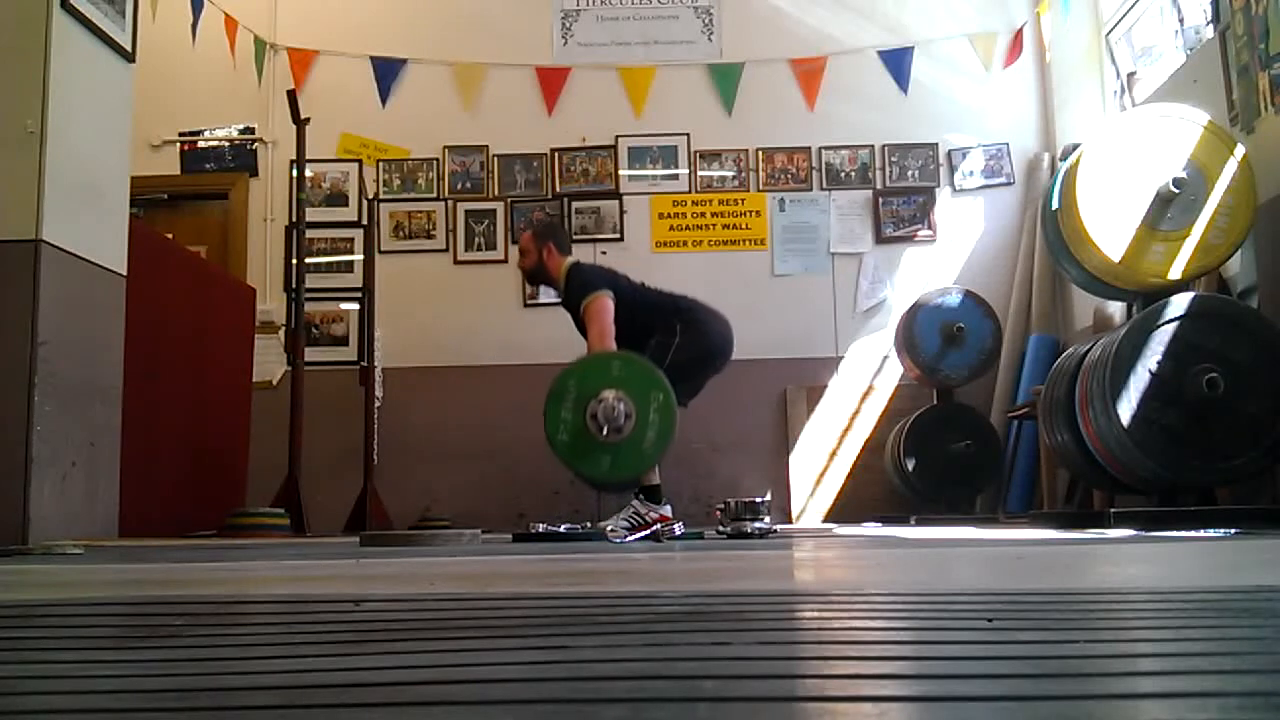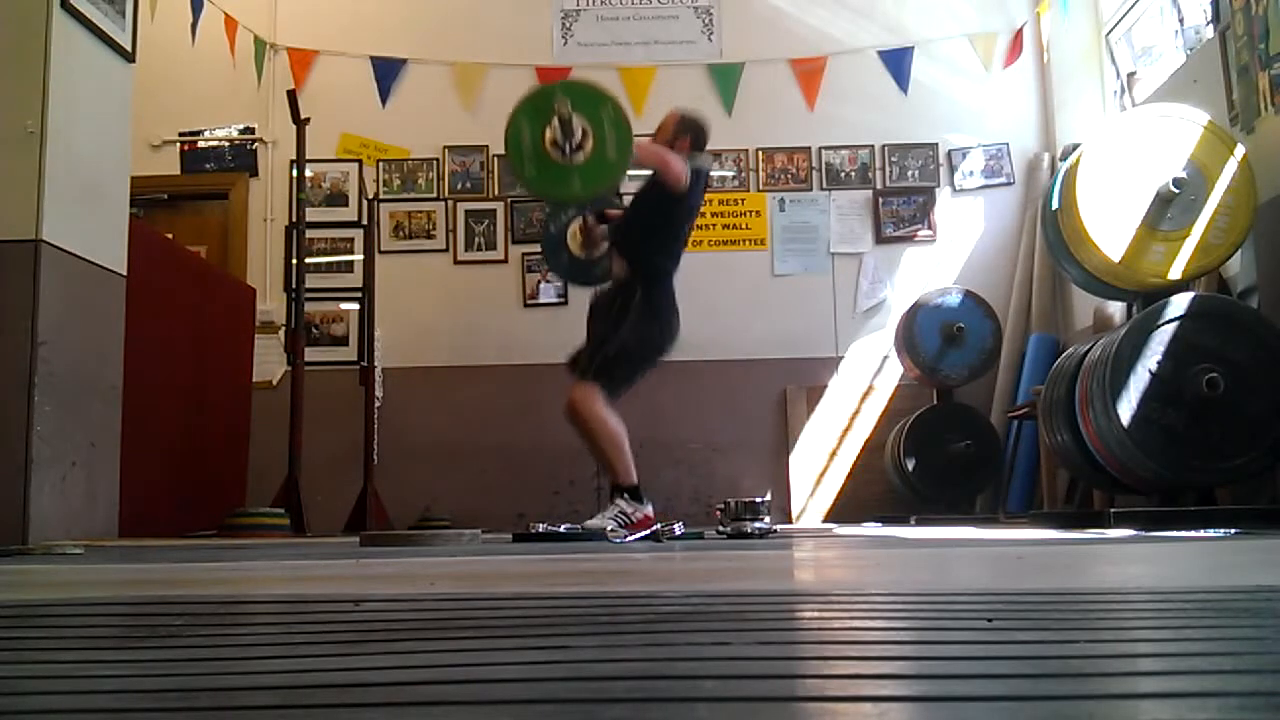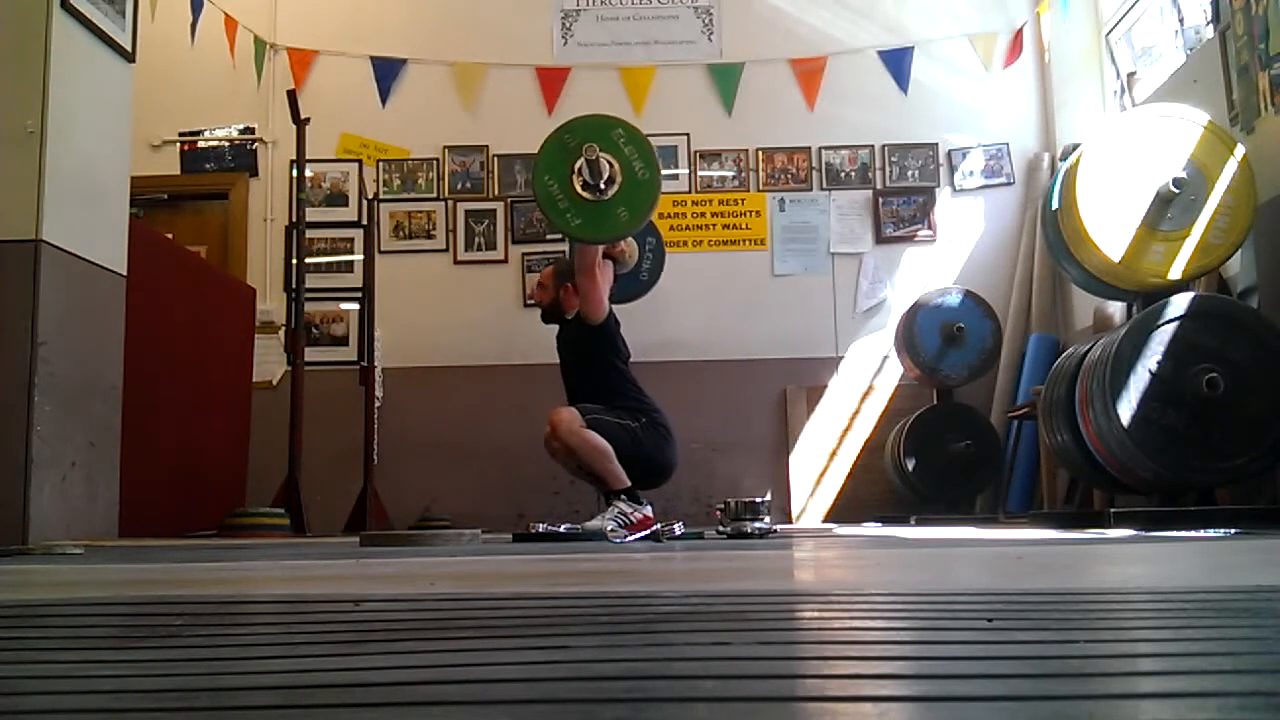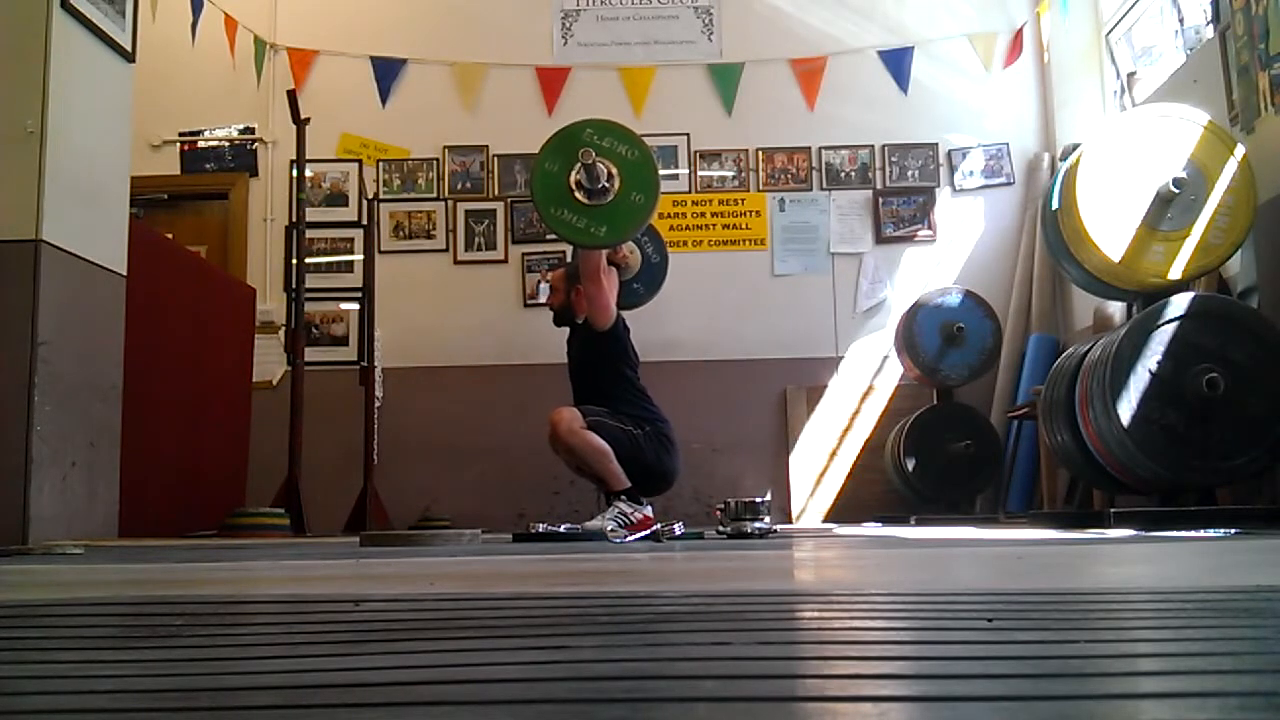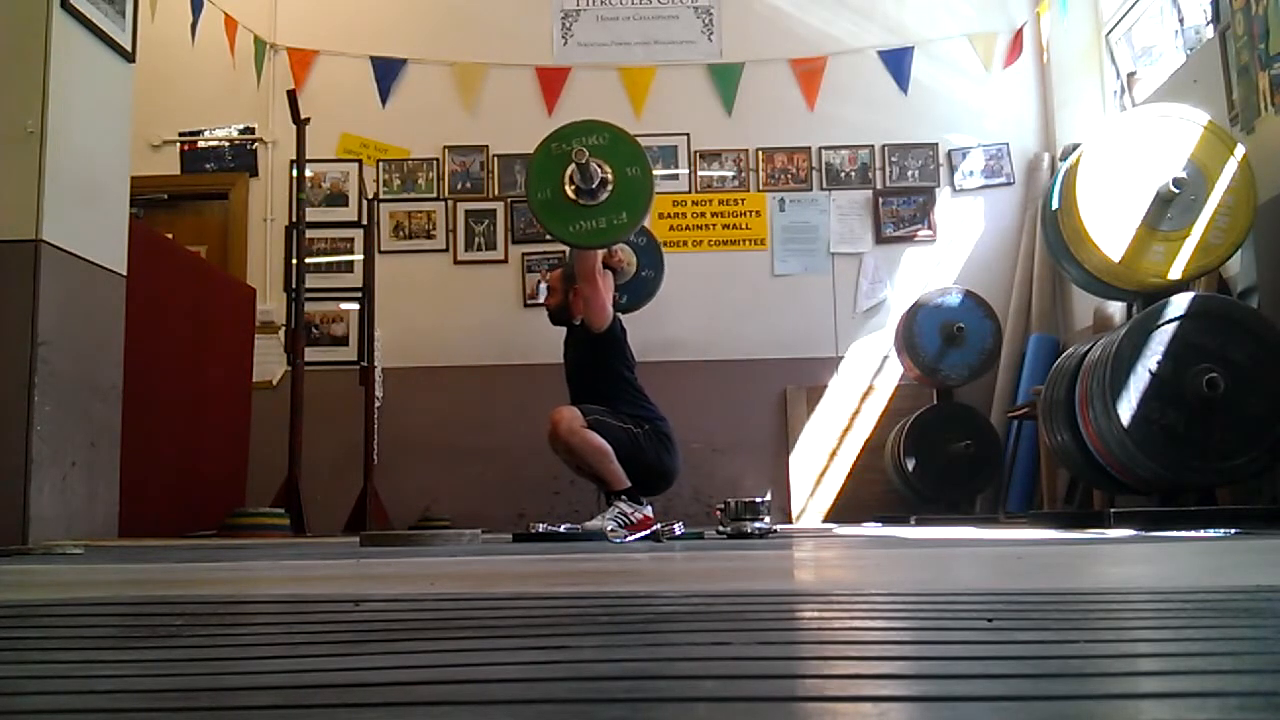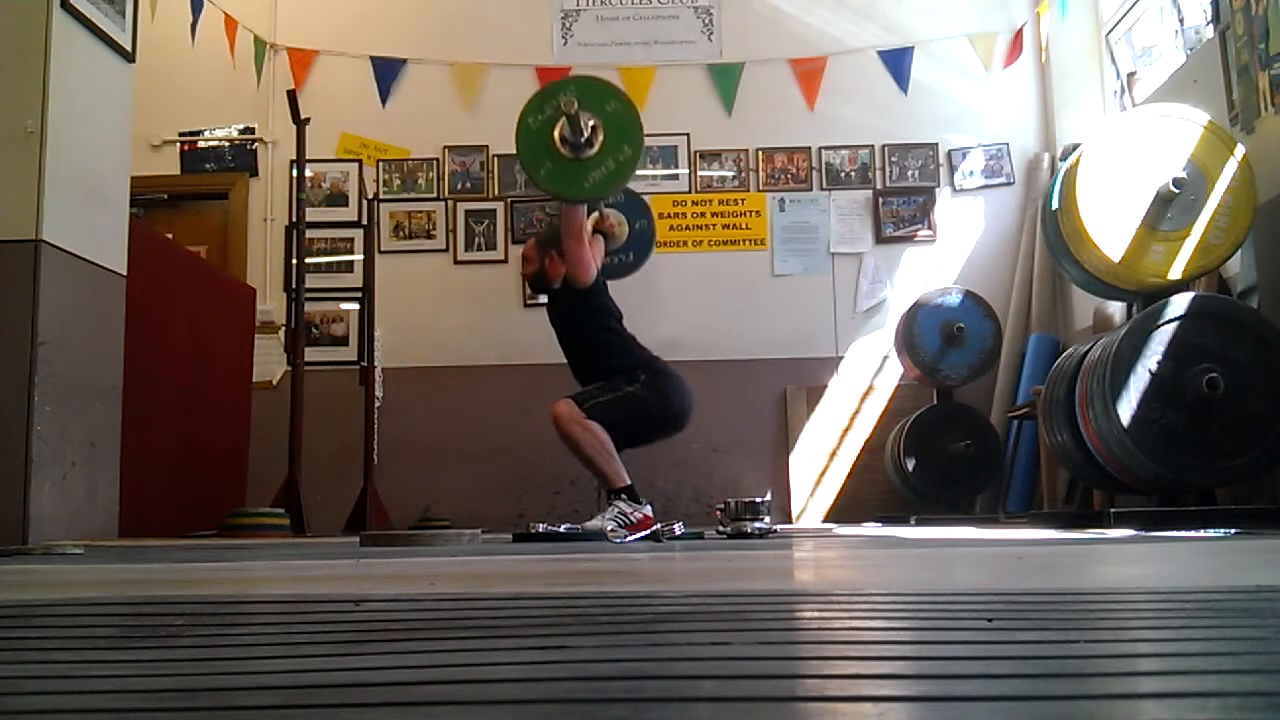
dt=0.7s
person 1, frame 1
left shoulder: (583, 279)
right shoulder: (578, 283)
left elbow: (603, 339)
right elbow: (603, 343)
left hip: (696, 331)
right hip: (700, 334)
left ankle: (652, 505)
right ankle: (650, 501)
person 1, frame 2
left shoulder: (685, 176)
right shoulder: (664, 190)
left elbow: (659, 157)
right wrist: (601, 219)
left hip: (643, 308)
right hip: (632, 305)
left knee: (583, 398)
right knee: (588, 401)
left ankle: (632, 502)
right ankle: (629, 497)
person 1, frame 3
left shoulder: (591, 322)
right shoulder: (575, 325)
left elbow: (588, 270)
right elbow: (598, 272)
left hip: (650, 443)
right hip: (639, 444)
left knee: (563, 421)
right knee: (555, 440)
left ankle: (631, 505)
right ankle: (625, 502)
person 1, frame 4
left shoulder: (601, 326)
right shoulder: (584, 330)
left elbow: (593, 275)
right elbow: (605, 278)
left hip: (653, 452)
right hip: (642, 452)
left knee: (564, 422)
right knee: (562, 437)
left ankle: (631, 506)
right ankle: (626, 502)
person 1, frame 5
left shoulder: (598, 329)
right shoulder: (581, 331)
left elbow: (589, 278)
right elbow: (599, 280)
right wrist: (608, 265)
left hip: (653, 449)
right hip: (642, 453)
left knee: (565, 421)
right knee: (562, 437)
left ankle: (631, 505)
right ankle: (626, 502)
person 1, frame 6
left shoulder: (578, 286)
right shoulder: (565, 295)
left elbow: (575, 234)
right elbow: (594, 254)
right wrist: (599, 230)
left hip: (658, 392)
right hip: (659, 396)
left knee: (567, 413)
right knee: (583, 429)
left ankle: (630, 505)
right ankle: (627, 504)
